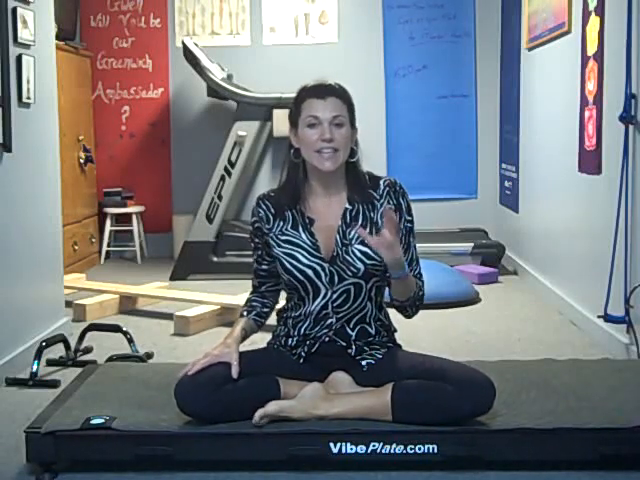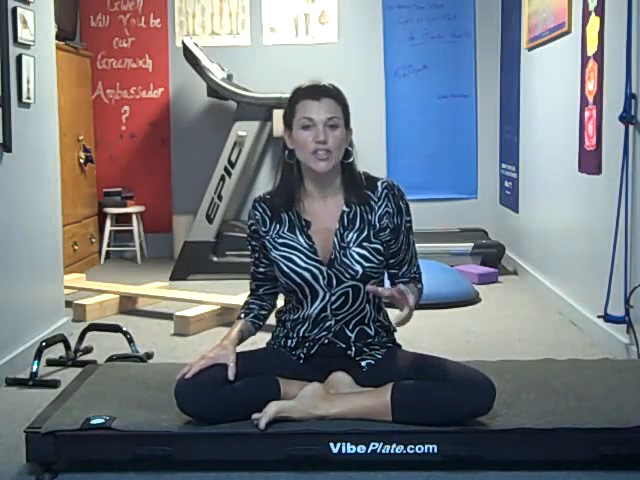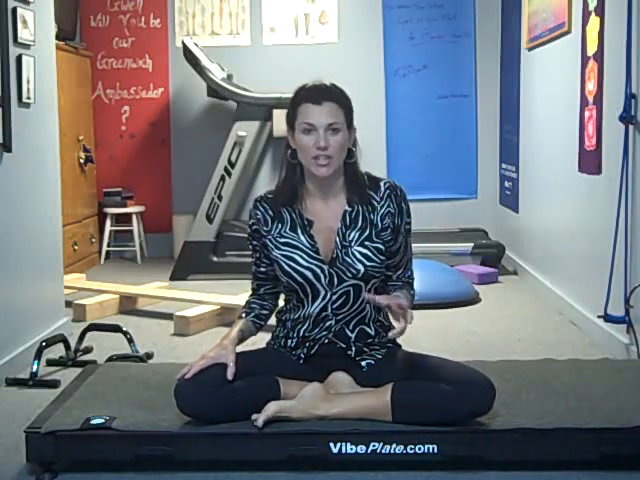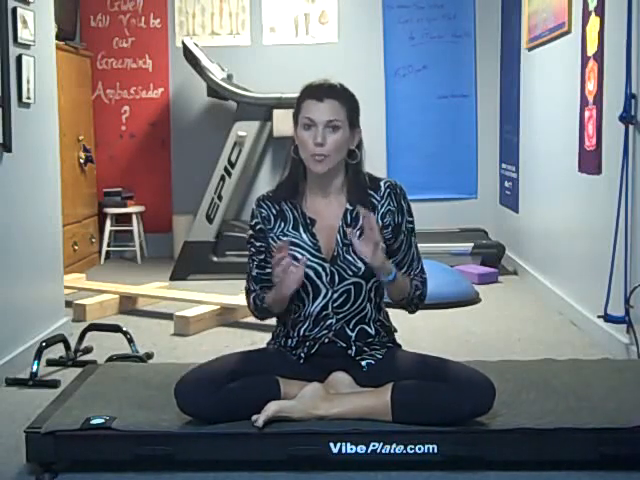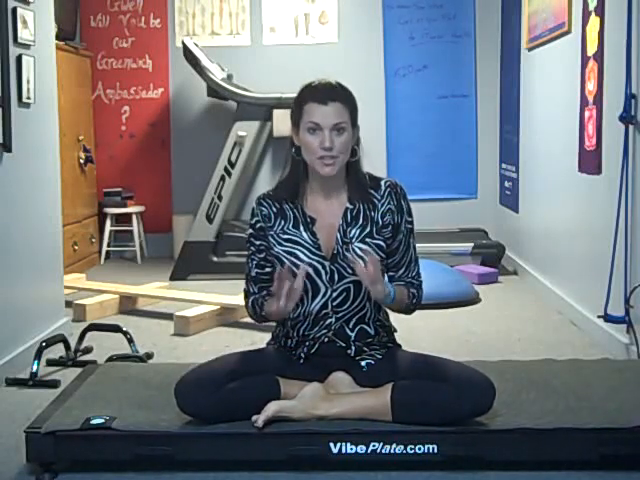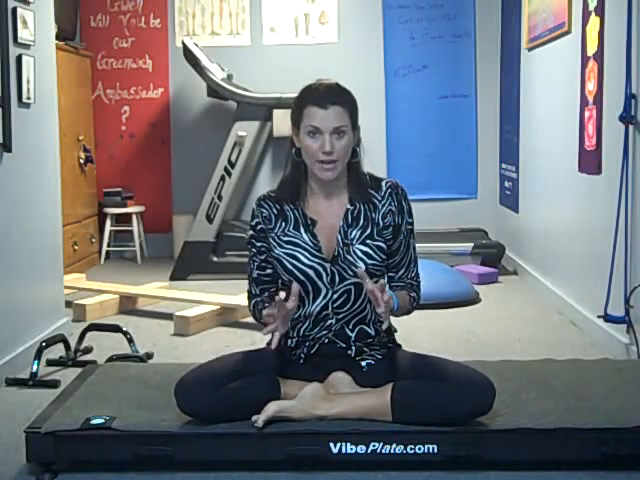
dt=0.4s
person 1, frame 1
left shoulder: (386, 196)
right shoulder: (270, 209)
left elbow: (409, 302)
left wrist: (395, 262)
right wrist: (233, 339)
left hip: (371, 355)
right hip: (295, 354)
left knee: (477, 392)
right knee: (192, 392)
left ankle: (318, 404)
right ankle: (335, 391)
person 1, frame 2
left shoulder: (384, 198)
right shoulder: (266, 210)
left elbow: (410, 280)
left wrist: (403, 296)
right wrist: (229, 341)
left hip: (369, 355)
right hip: (294, 355)
left knee: (477, 392)
right knee: (192, 392)
left ankle: (320, 405)
right ankle: (338, 391)
person 1, frame 3
left shoulder: (386, 199)
right shoulder: (268, 210)
left elbow: (400, 280)
right elbow: (264, 293)
left wrist: (396, 301)
right wrist: (231, 339)
left hip: (370, 355)
right hip: (294, 355)
left knee: (477, 392)
right knee: (192, 392)
left ankle: (319, 405)
right ankle: (337, 391)
person 1, frame 4
left shoulder: (386, 198)
right shoulder: (270, 208)
left elbow: (414, 297)
right elbow: (258, 304)
left wrist: (384, 267)
right wrist: (280, 293)
left hip: (371, 355)
right hip: (295, 355)
left knee: (477, 392)
right knee: (191, 392)
left ankle: (318, 405)
right ankle: (338, 391)
person 1, frame 5
left shoulder: (387, 197)
right shoulder: (269, 208)
left elbow: (411, 294)
right elbow: (255, 301)
left wrist: (383, 290)
right wrist: (278, 305)
left hip: (371, 355)
right hip: (295, 355)
left knee: (477, 392)
right knee: (191, 392)
left ankle: (317, 404)
right ankle: (337, 391)
person 1, frame 6
left shoulder: (388, 199)
right shoulder: (270, 210)
left elbow: (410, 292)
right elbow: (259, 298)
left wrist: (387, 301)
right wrist: (276, 315)
left hip: (371, 356)
right hip: (295, 355)
left knee: (477, 393)
right knee: (193, 393)
left ankle: (318, 405)
right ankle: (336, 392)
